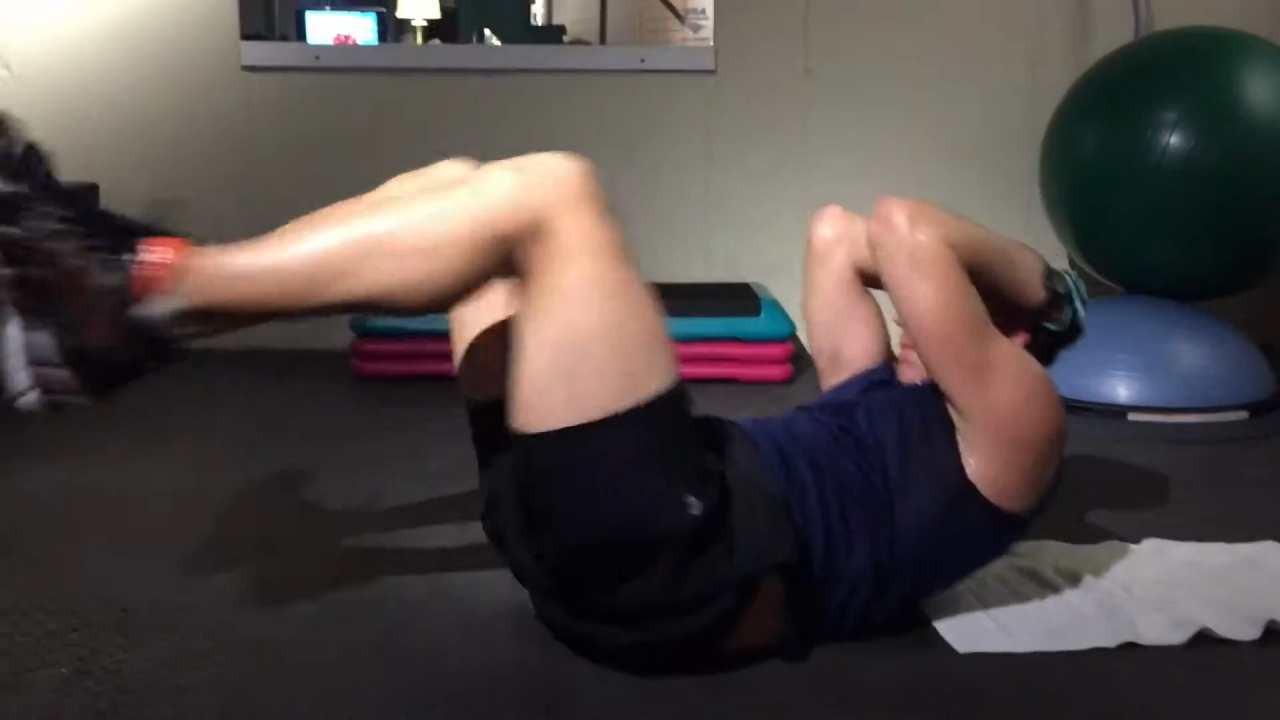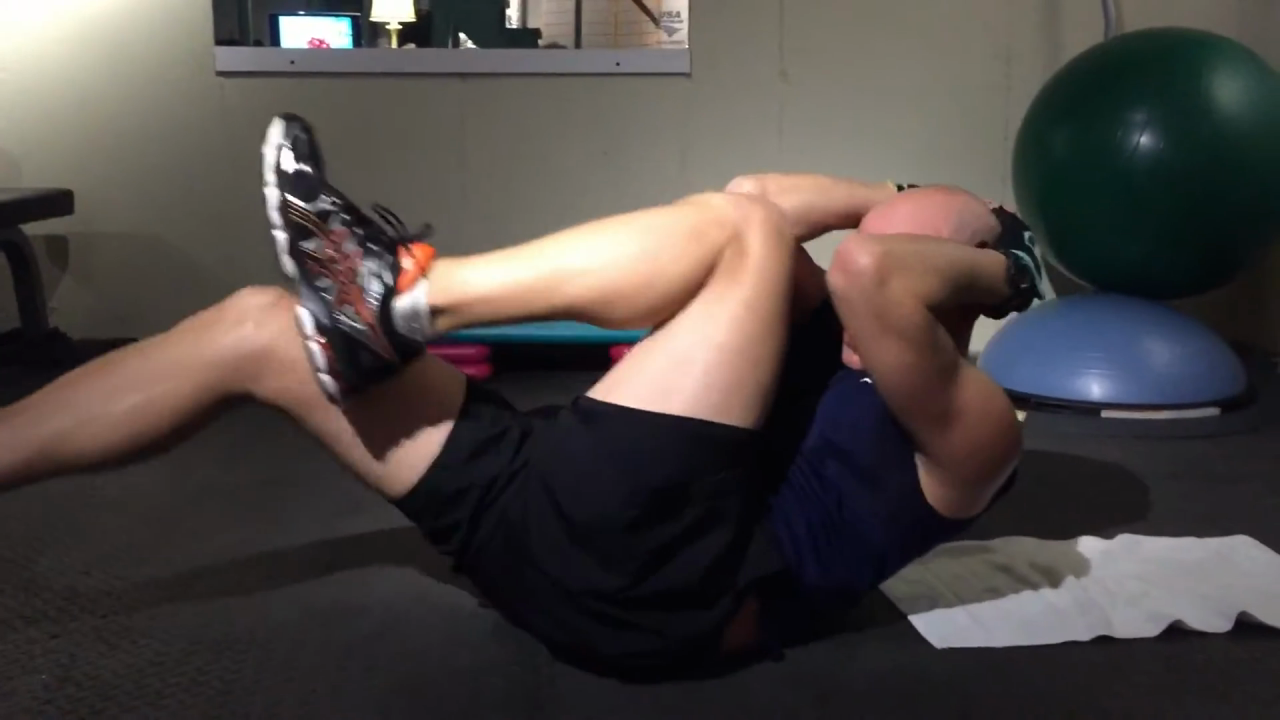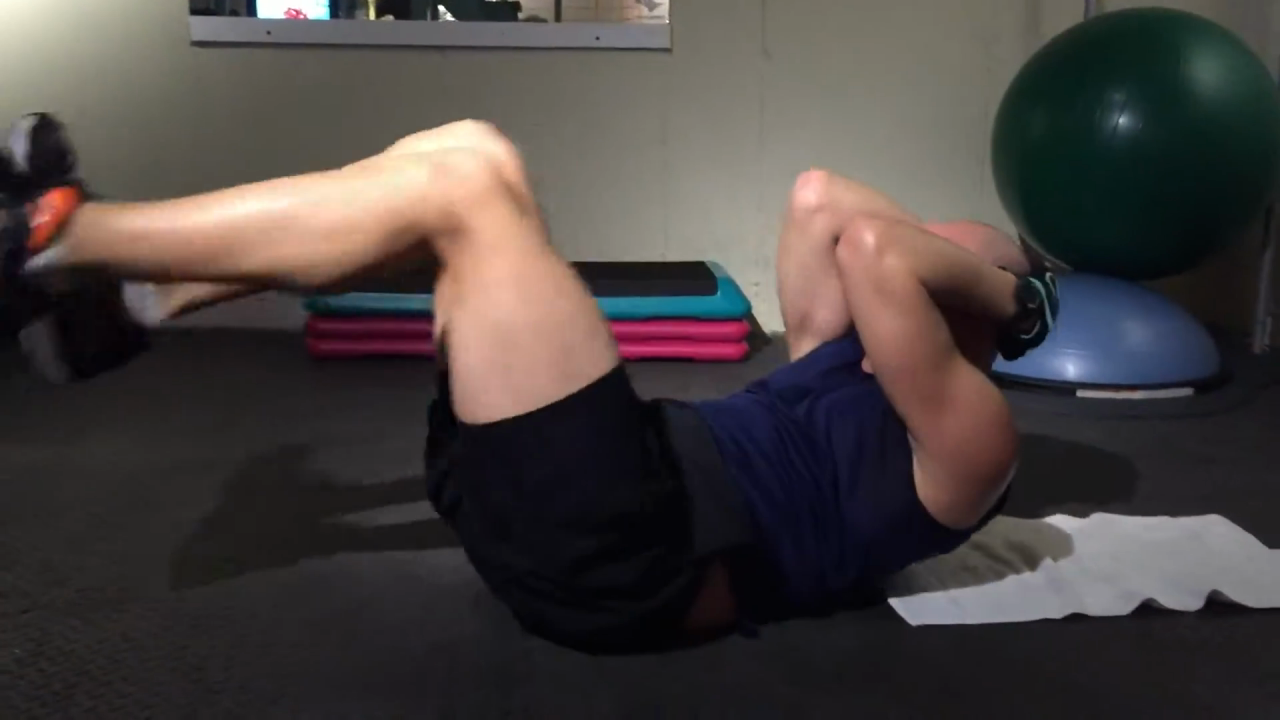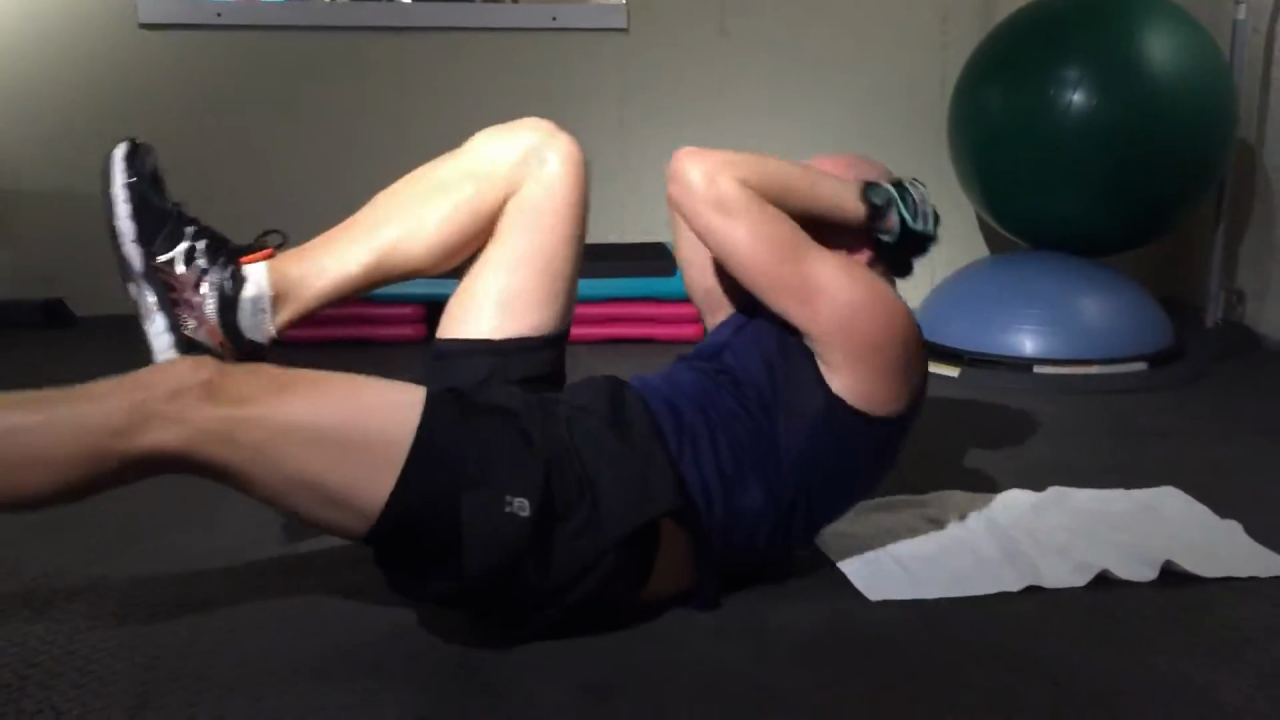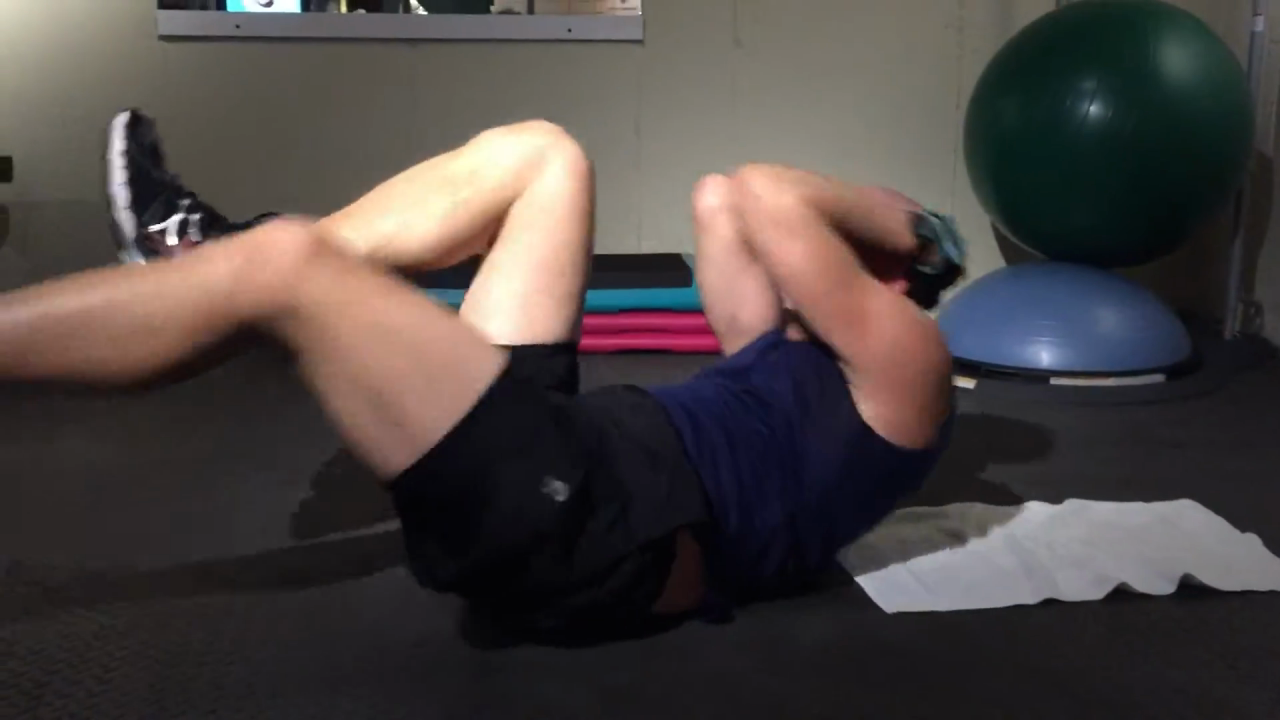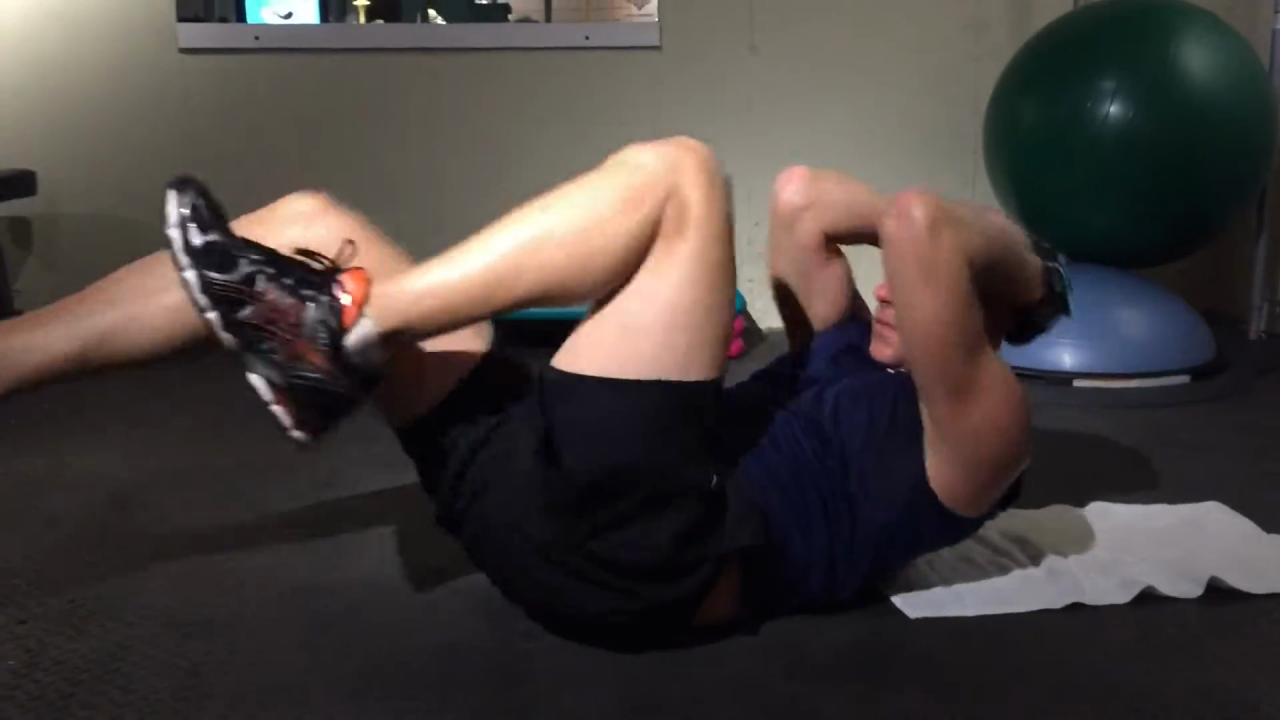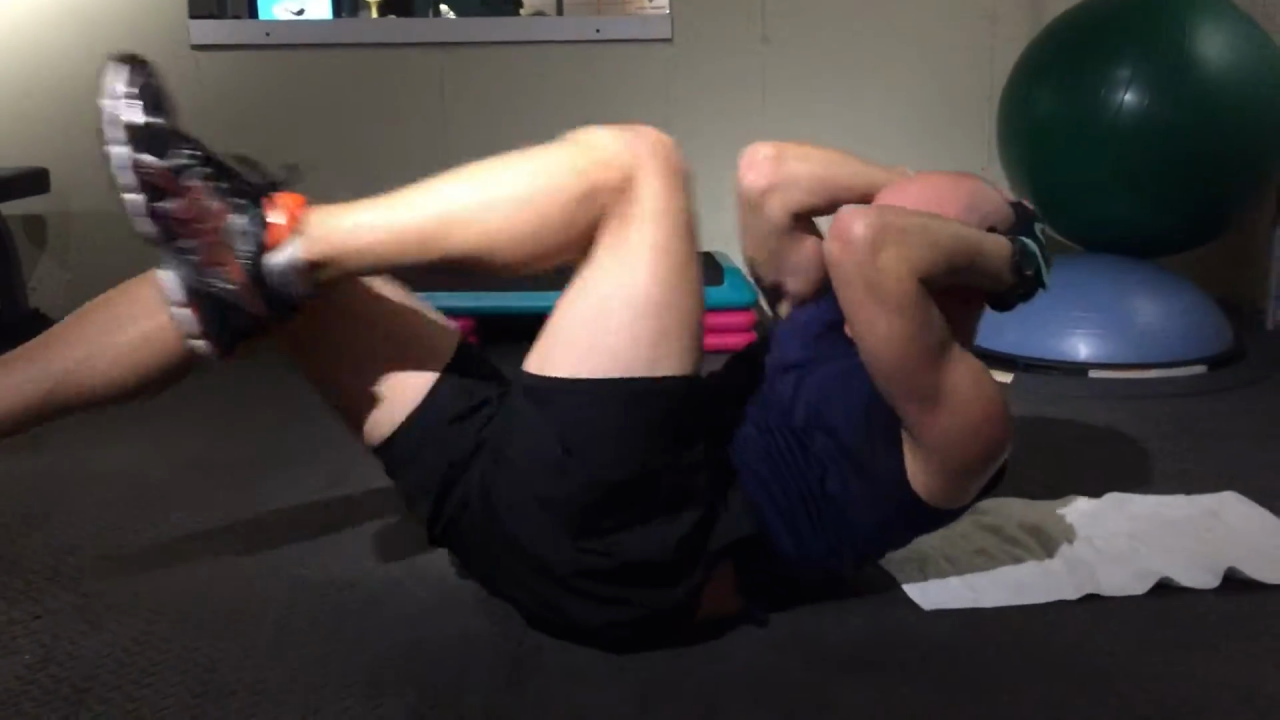
dt=0.5s
person 1, frame 1
left shoulder: (1016, 422)
right shoulder: (893, 388)
left elbow: (901, 225)
right elbow: (835, 231)
left wrist: (1024, 288)
right wrist: (953, 271)
left hip: (657, 565)
right hip: (586, 518)
left knee: (547, 191)
right knee: (461, 186)
left ankle: (162, 280)
right ankle: (158, 283)
person 1, frame 2
left shoulder: (971, 430)
right shoulder: (835, 336)
left elbow: (873, 271)
right elbow: (754, 192)
left wrist: (986, 267)
right wrist: (894, 200)
left hip: (638, 563)
right hip: (543, 502)
left knee: (742, 237)
right knee: (259, 326)
left ankle: (406, 293)
person 1, frame 3
left shoulder: (969, 438)
right shoulder: (850, 360)
left elbow: (874, 250)
right elbow: (820, 197)
left wrist: (994, 286)
right wrist: (959, 242)
left hip: (613, 544)
right hip: (564, 486)
left knee: (441, 197)
right knee: (464, 156)
right ankle: (153, 282)
person 1, frame 4
left shoulder: (873, 331)
right shoulder: (790, 326)
left elbow: (701, 176)
right elbow: (708, 201)
left wrist: (856, 201)
right wrist: (856, 195)
left hip: (568, 519)
right hip: (531, 435)
left knee: (185, 403)
right knee: (535, 153)
right ankle: (250, 295)
person 1, frame 5
left shoulder: (903, 361)
right shoulder: (800, 351)
left elbow: (766, 195)
right elbow: (719, 201)
left wrist: (896, 229)
right wrist: (889, 226)
left hip: (581, 535)
right hip: (561, 474)
left knee: (284, 266)
right knee: (542, 156)
right ankle: (210, 258)
person 1, frame 6
left shoulder: (979, 425)
right shoulder: (857, 352)
left elbow: (917, 220)
right elbow: (802, 197)
left wrist: (1017, 271)
right wrist: (982, 246)
left hip: (628, 532)
right hip: (545, 475)
left knee: (676, 173)
right knee: (312, 229)
left ankle: (347, 327)
person 1, frame 7
left shoulder: (959, 418)
right shoulder: (837, 318)
left elbow: (867, 245)
right elbow: (767, 172)
left wrist: (990, 255)
right wrist: (911, 193)
left hip: (614, 539)
right hip: (532, 481)
left knee: (634, 162)
right knee: (281, 270)
left ankle: (282, 241)
